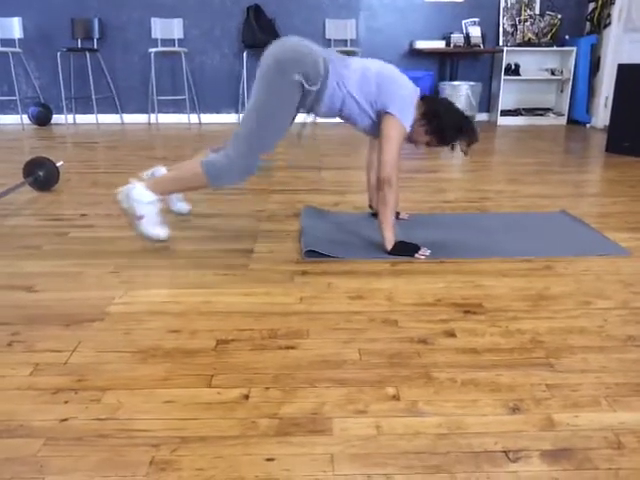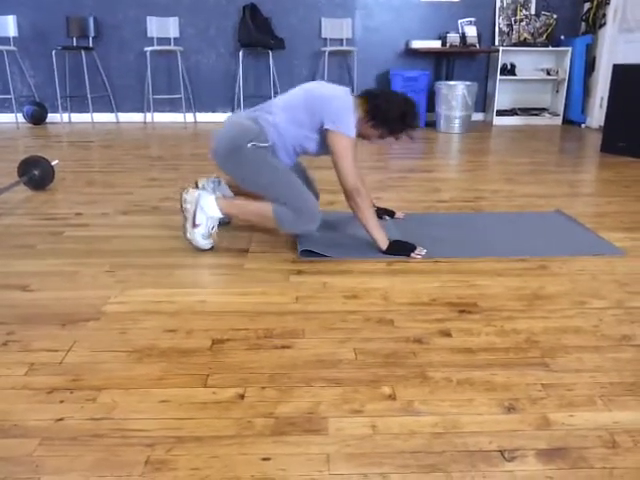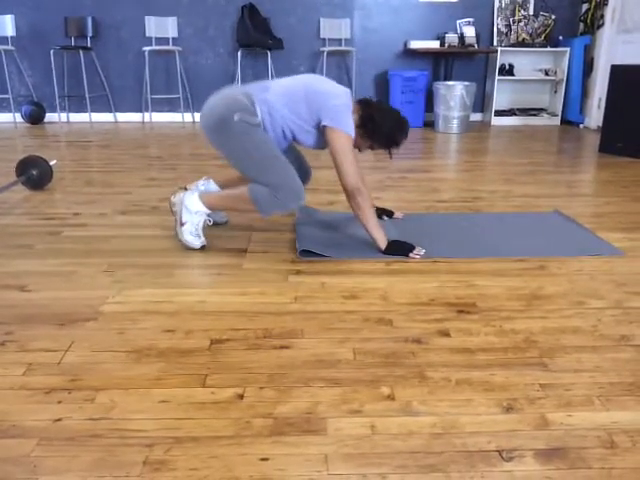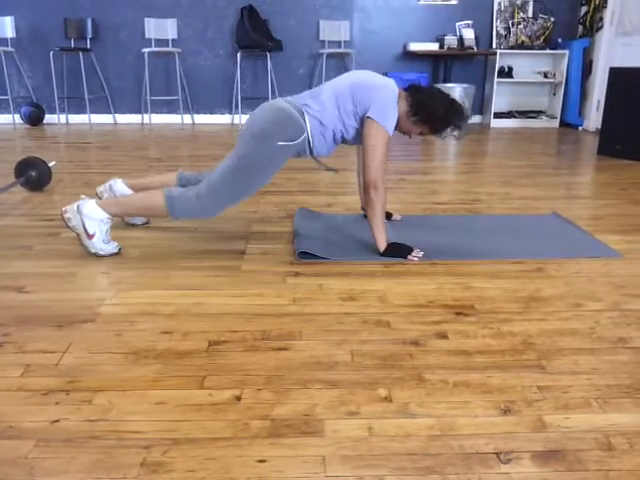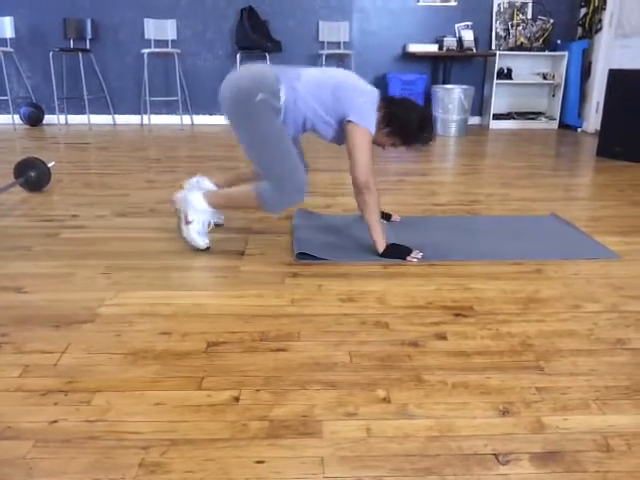
dt=0.4s
person 1, frame 1
left shoulder: (392, 102)
right shoulder: (404, 108)
left elbow: (375, 159)
right elbow: (387, 177)
left wrist: (378, 206)
right wrist: (390, 242)
left hip: (296, 65)
right hip: (295, 68)
left knee: (247, 149)
right knee: (242, 163)
left ankle: (165, 175)
right ankle: (144, 192)
person 1, frame 2
left shoulder: (347, 104)
right shoulder: (342, 114)
right elbow: (353, 187)
left wrist: (370, 208)
right wrist: (385, 244)
left hip: (249, 135)
right hip: (241, 142)
left knee: (305, 195)
right knee: (306, 218)
left ankle: (217, 189)
right ankle: (212, 206)
person 1, frame 3
left shoulder: (345, 104)
right shoulder: (339, 114)
left elbow: (352, 179)
right elbow: (353, 187)
left wrist: (371, 208)
right wrist: (385, 244)
left hip: (235, 111)
right hip: (230, 116)
left knee: (299, 175)
right knee: (288, 196)
left ankle: (208, 189)
right ankle: (197, 204)
person 1, frame 4
left shoulder: (386, 94)
right shoulder: (385, 107)
left elbow: (368, 175)
right elbow: (372, 183)
left wrist: (374, 211)
right wrist: (384, 245)
left hip: (281, 120)
right hip: (283, 130)
left knee: (212, 182)
right knee: (204, 201)
left ankle: (122, 189)
right ankle: (95, 212)
person 1, frame 5
left shoulder: (373, 106)
right shoulder: (364, 113)
left elbow: (362, 168)
right elbow: (364, 184)
left wrist: (373, 212)
right wrist: (382, 246)
left hip: (262, 88)
right hip: (251, 94)
left knee: (288, 173)
right knee: (290, 191)
left ankle: (206, 188)
right ankle: (200, 202)
